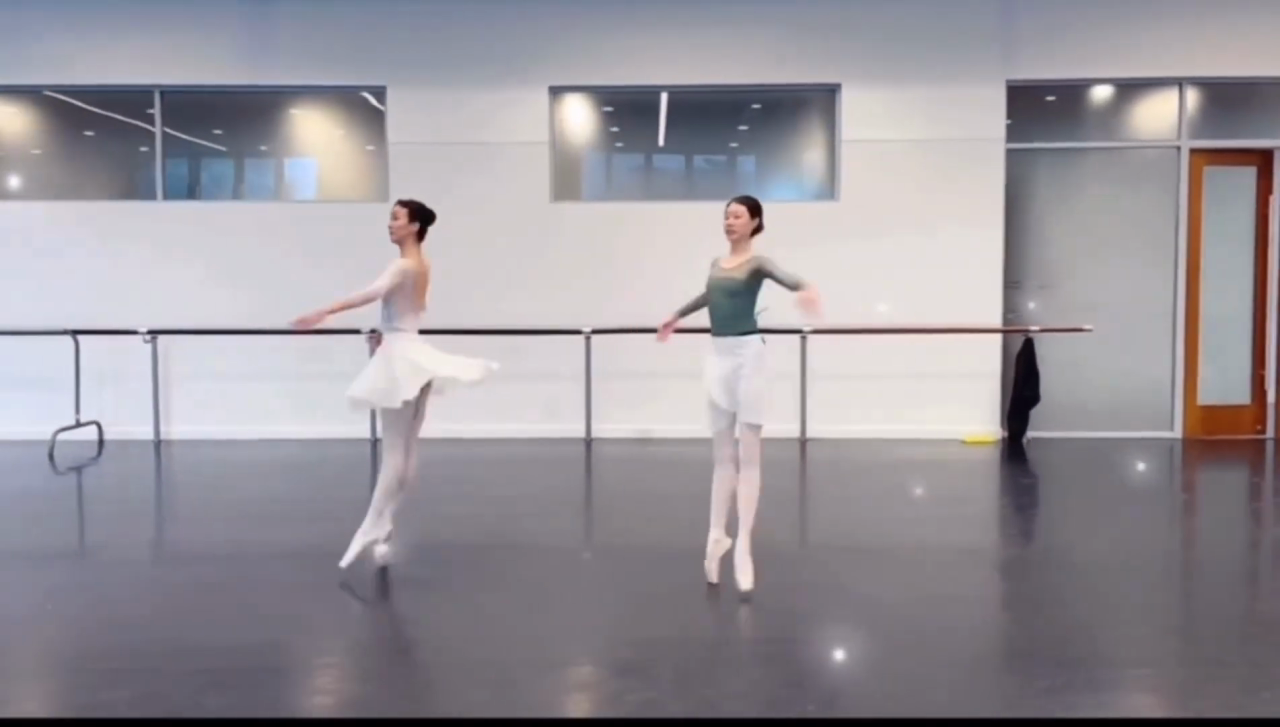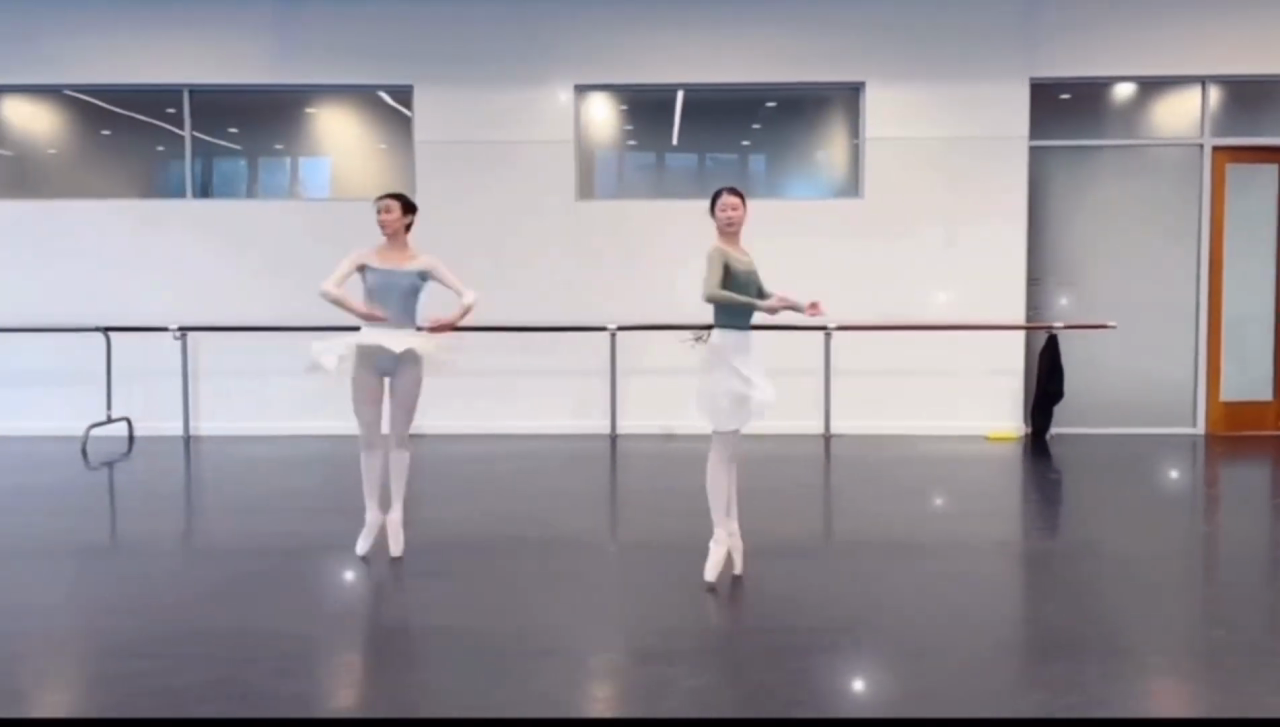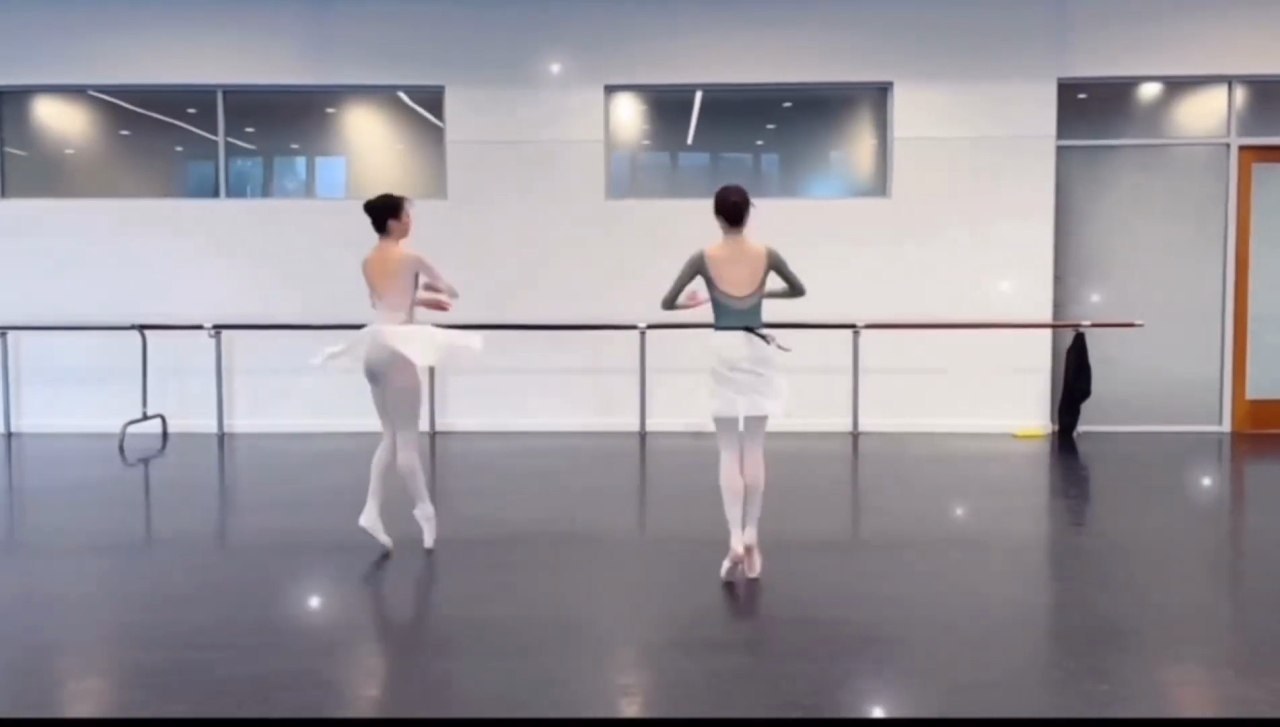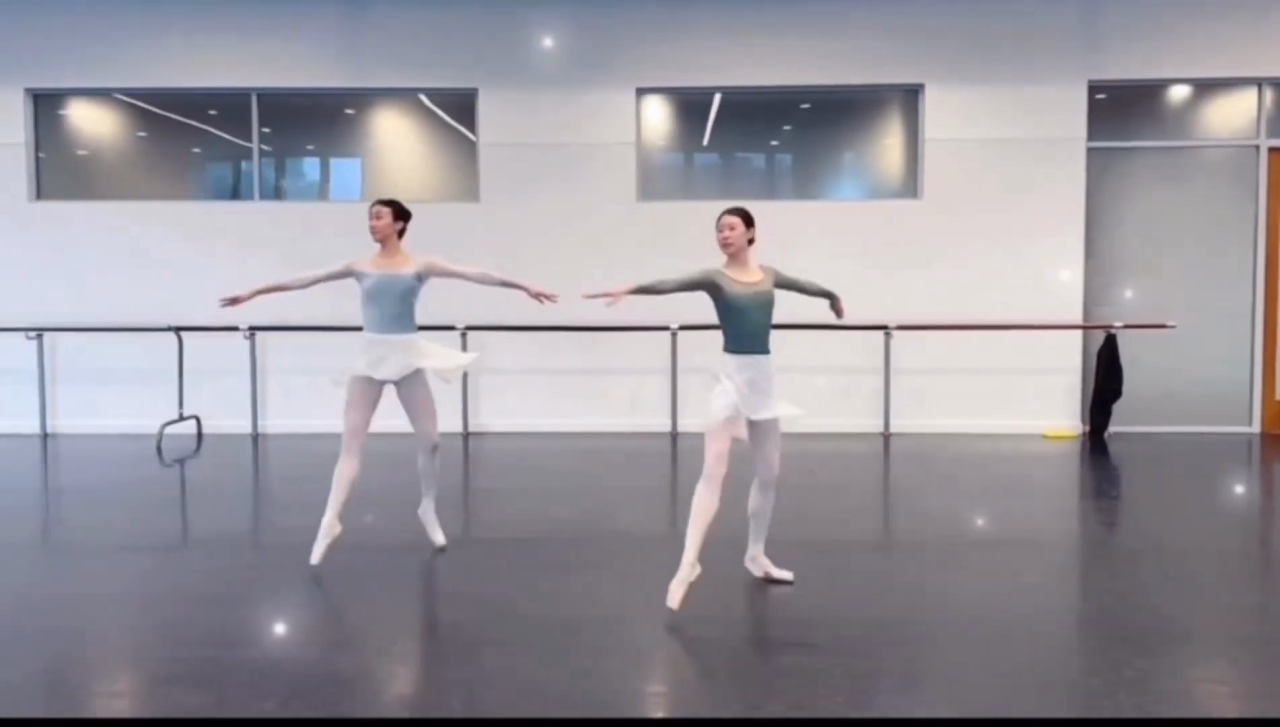
dt=0.4s
person 1, frame 1
left shoulder: (757, 261)
right shoulder: (716, 263)
left elbow: (789, 279)
left wrist: (807, 290)
right wrist: (673, 317)
left hip: (746, 355)
right hip: (718, 357)
left knee: (748, 457)
right knee: (723, 457)
left ankle: (743, 544)
right ankle: (716, 537)
person 1, frame 2
left shoulder: (742, 255)
right shoulder: (717, 253)
left elbow: (759, 292)
right elbow: (711, 293)
left wrist: (797, 303)
right wrist: (765, 304)
left hip: (741, 352)
right hip: (725, 351)
left knee: (725, 451)
right knee: (723, 452)
left ankle: (727, 528)
right ankle: (723, 535)
person 1, frame 3
left shoulder: (702, 256)
right shoulder: (765, 253)
left elbow: (668, 302)
right elbow: (797, 290)
left wrist: (687, 299)
left hip: (725, 351)
right hip: (759, 350)
left knee: (728, 452)
right knee: (753, 451)
left ankle: (740, 537)
right ankle: (749, 536)
person 1, frame 4
left shoulder: (768, 275)
right shoulder: (713, 277)
left elbow: (810, 286)
right elbow: (666, 284)
left wrist: (832, 296)
right wrist: (630, 289)
left hip: (761, 376)
right hip: (730, 375)
left knee: (769, 474)
right knee: (712, 475)
left ankle: (756, 555)
right ankle: (688, 565)
person 2, frame 1
left shoulder: (404, 266)
right shoulder: (419, 267)
left elbow: (373, 292)
left wrist: (325, 312)
right wrist: (386, 330)
left hip: (399, 356)
right hip: (418, 355)
left knee: (394, 449)
right knee: (406, 447)
left ankle: (374, 527)
right ankle: (381, 524)
person 2, frame 2
left shoulder: (425, 262)
right shoulder: (364, 256)
left elbow: (468, 294)
right elbow: (328, 289)
left wrist: (457, 316)
right wrist: (364, 311)
left hip: (405, 355)
right hip: (367, 352)
left knee: (399, 439)
right knee: (369, 439)
left ankle: (395, 515)
right ankle: (372, 515)
person 2, frame 3
left shoulder: (370, 260)
right shoulder: (410, 258)
right elbow: (450, 292)
left wrist: (425, 291)
right wrist: (438, 297)
left hip: (378, 352)
right hip: (397, 350)
left knee: (395, 437)
right knee: (407, 438)
left ankle: (372, 511)
right ankle: (426, 512)
person 2, frame 4
left shoulder: (421, 265)
right shoulder: (359, 265)
left elbow: (476, 275)
right elbow: (307, 279)
left wrist: (524, 287)
right wrist: (254, 291)
left hip: (408, 360)
right hip: (371, 359)
left knee: (430, 441)
right knee: (351, 446)
left ankle: (428, 508)
right ankle: (329, 522)
